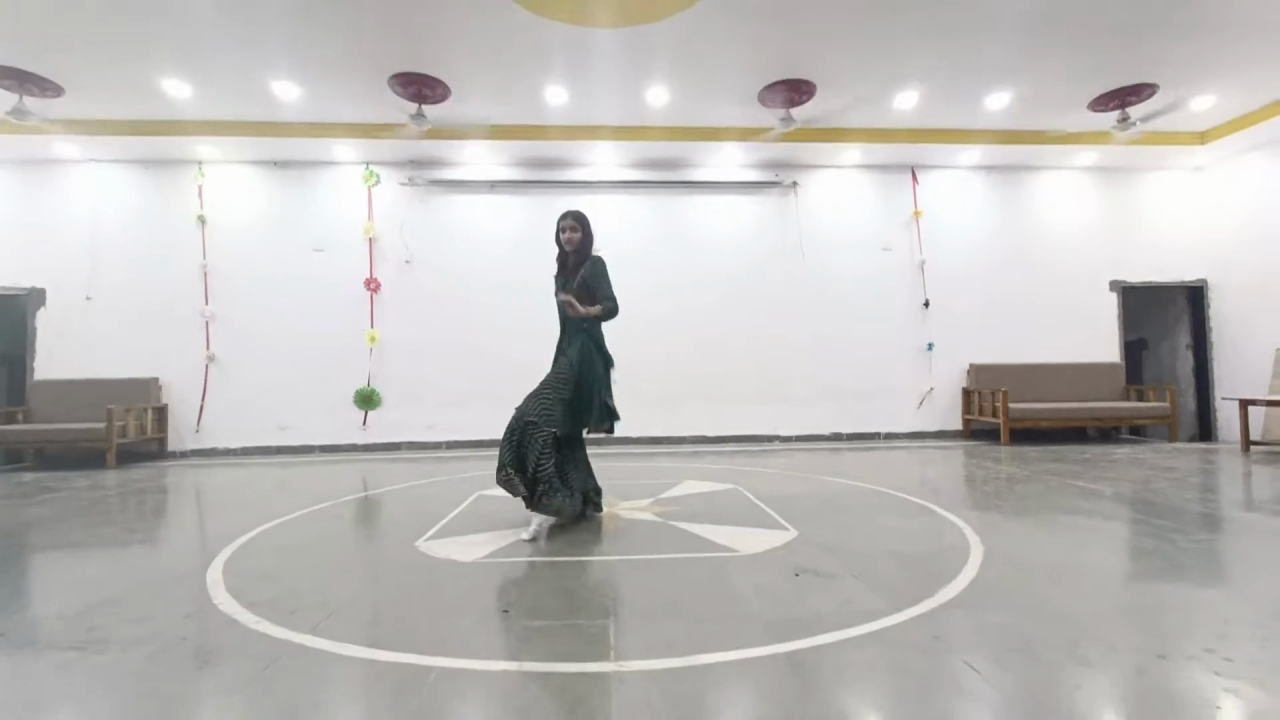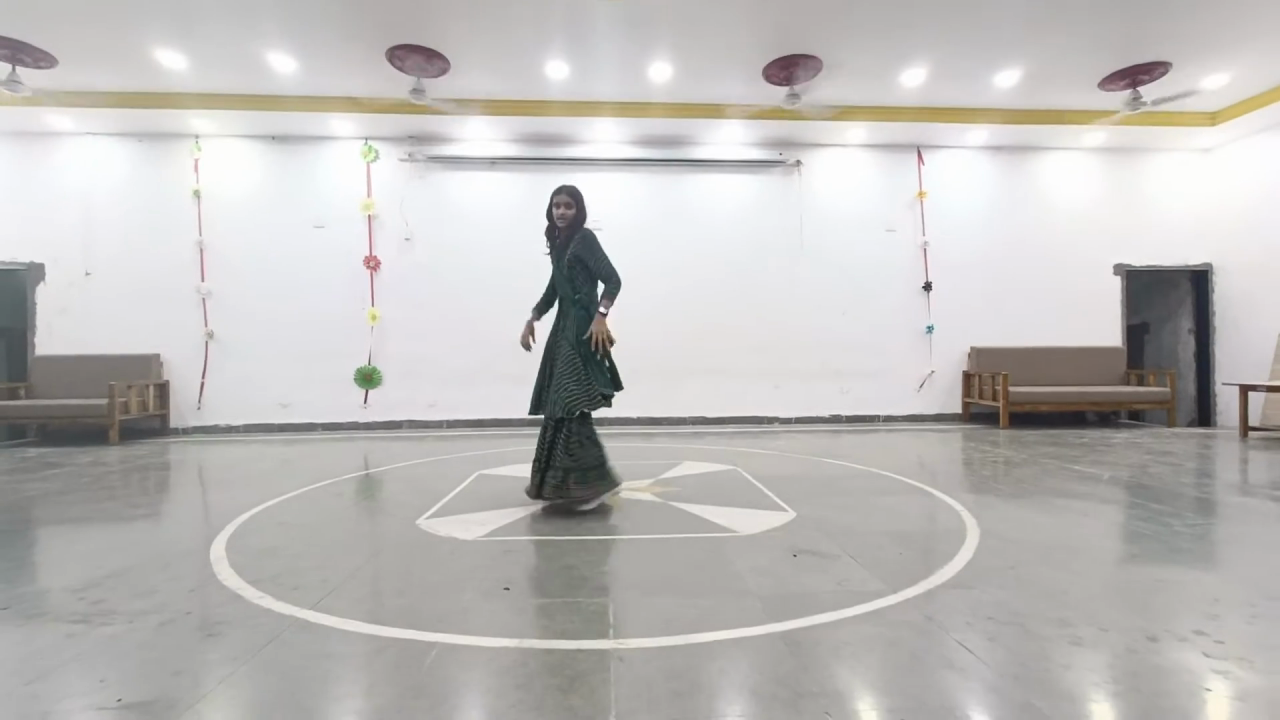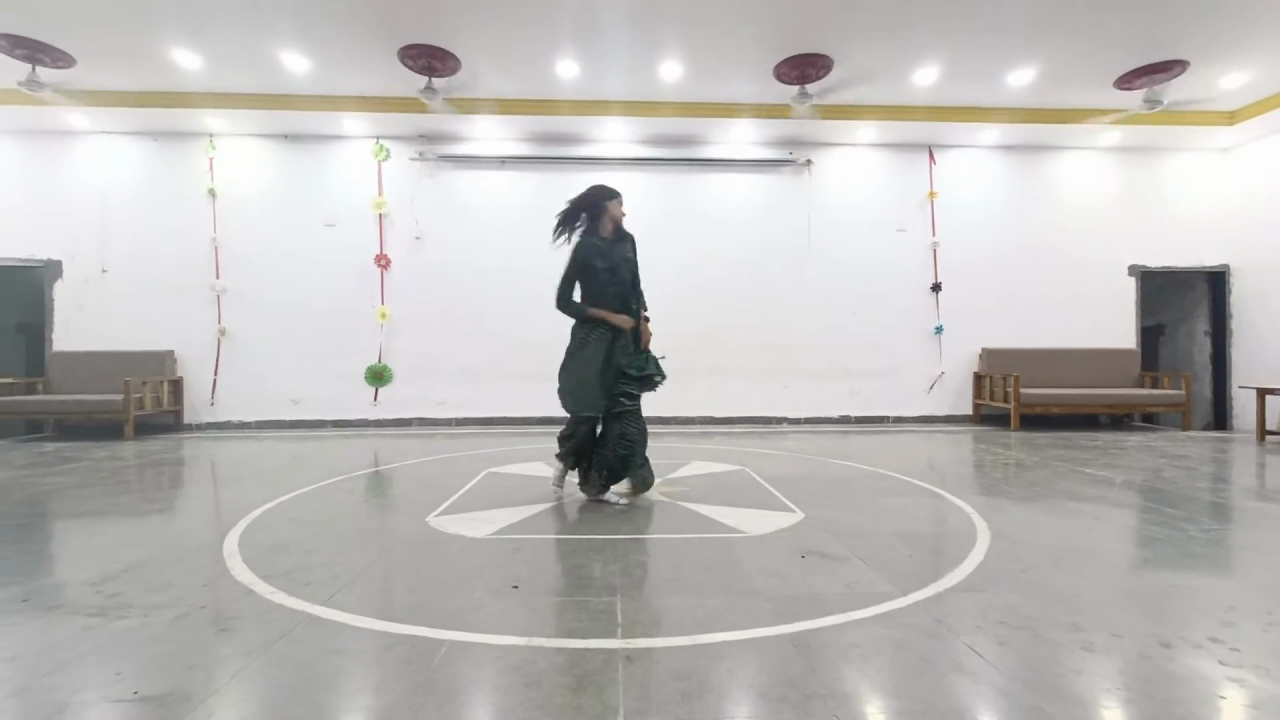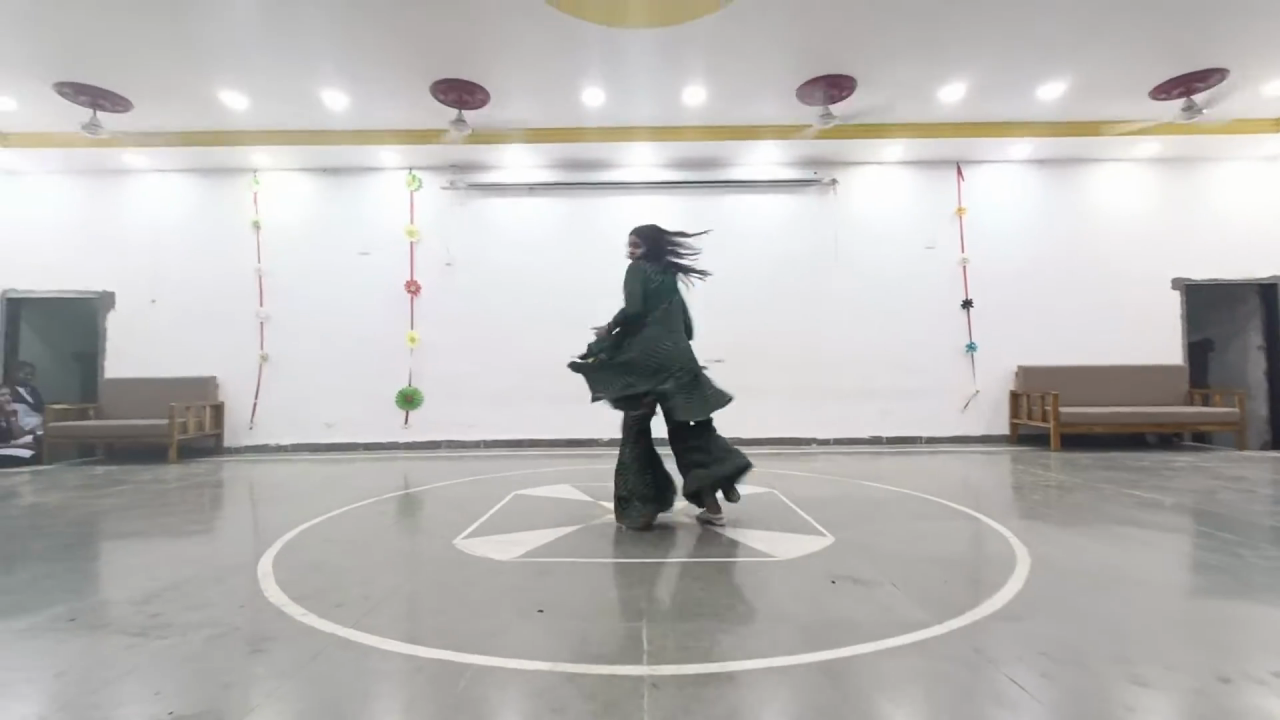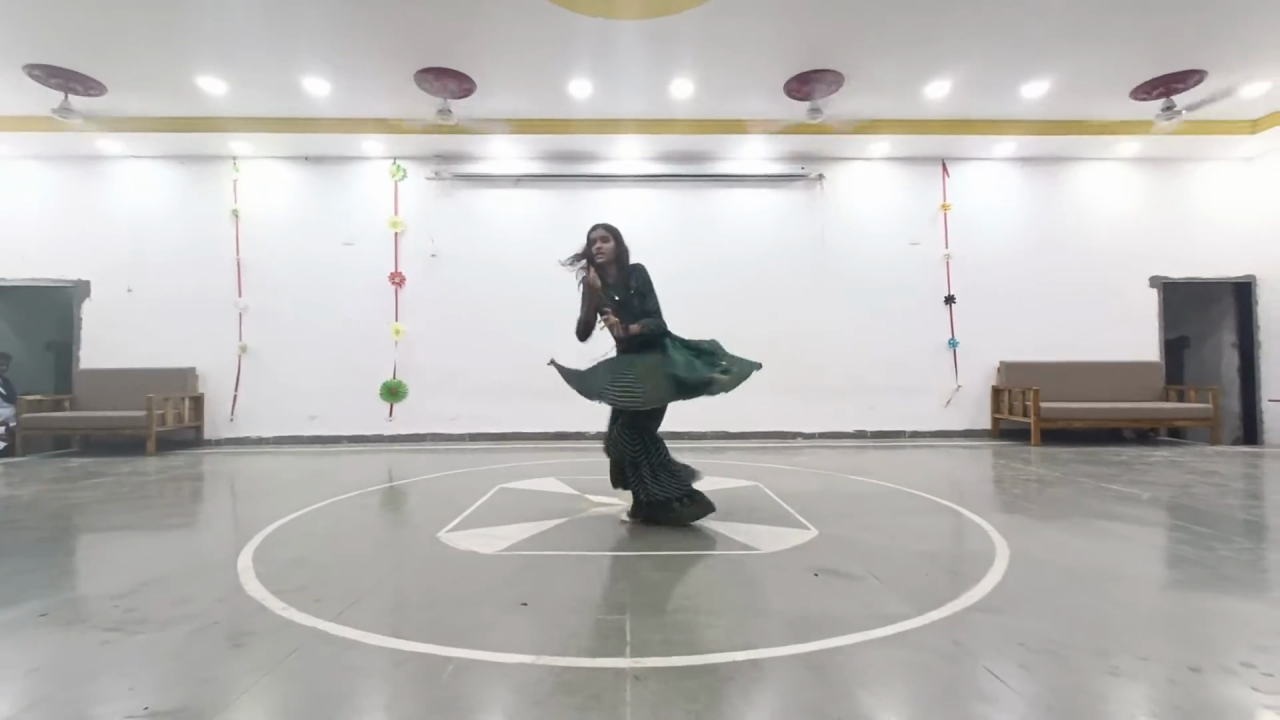
dt=0.4s
person 1, frame 1
left shoulder: (595, 266)
right shoulder: (565, 271)
left elbow: (610, 307)
left wrist: (584, 312)
left hip: (583, 357)
right hip: (567, 354)
left knee: (539, 421)
right knee: (560, 429)
left ankle: (547, 506)
right ankle: (581, 501)
person 1, frame 2
left shoulder: (584, 238)
right shoulder: (559, 244)
left elbow: (612, 279)
left wrist: (601, 315)
right wrist: (532, 320)
left hip: (582, 330)
right hip: (564, 329)
left knee: (569, 405)
right knee: (562, 405)
left ankle: (590, 485)
right ankle: (582, 482)
person 1, frame 3
left shoulder: (627, 242)
right shoulder: (585, 247)
right elbow: (564, 301)
left wrist: (643, 321)
right wrist: (610, 316)
left hip: (624, 337)
right hip: (593, 338)
left knee: (626, 409)
right knee: (588, 408)
left ankle: (599, 482)
right ankle: (566, 460)
person 1, frame 4
left shoulder: (638, 271)
right shoulder: (672, 279)
left elbow: (634, 309)
right elbow: (687, 329)
left wrist: (607, 331)
left hip: (646, 358)
right hip: (678, 359)
left knee: (636, 433)
right knee: (689, 433)
left ankle: (639, 510)
right ankle: (712, 505)
person 1, frame 5
left shoulder: (637, 274)
right shoulder: (594, 286)
left elbow: (656, 322)
right elbow: (582, 335)
left wrist: (627, 330)
right wrist: (590, 298)
left hip: (658, 359)
right hip: (630, 363)
left knee: (633, 432)
right knee: (621, 433)
left ankle: (668, 504)
